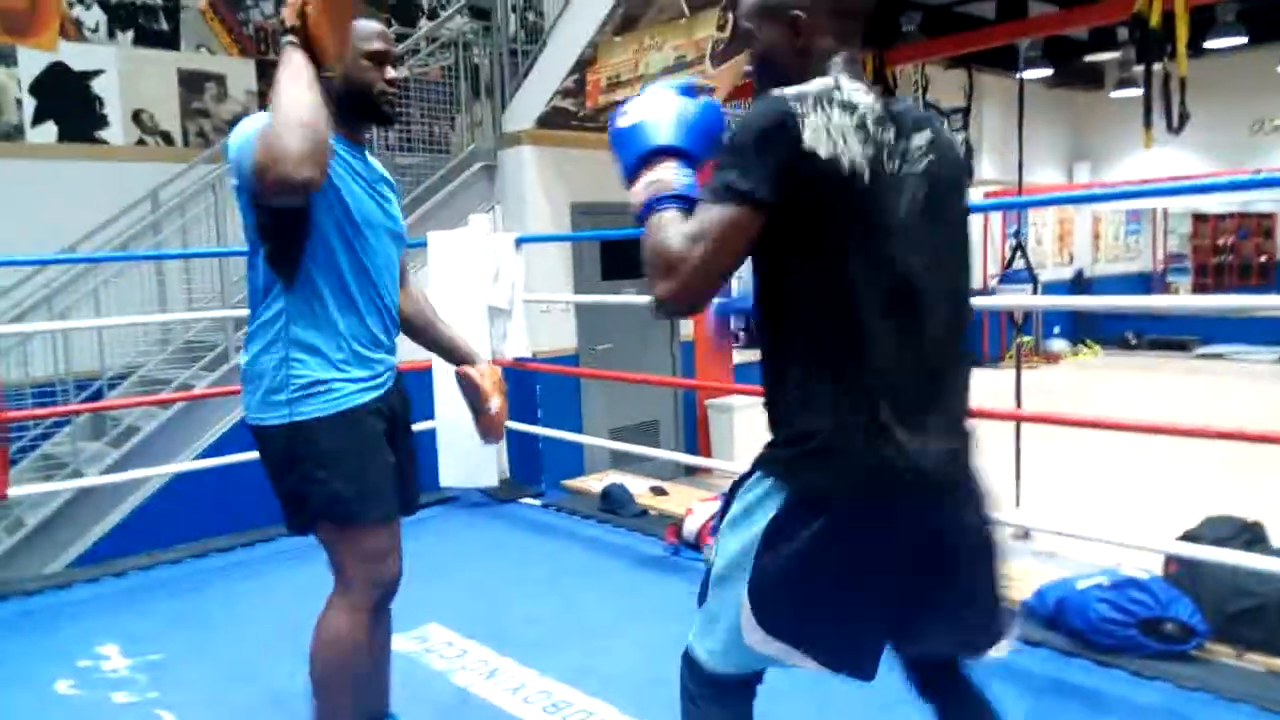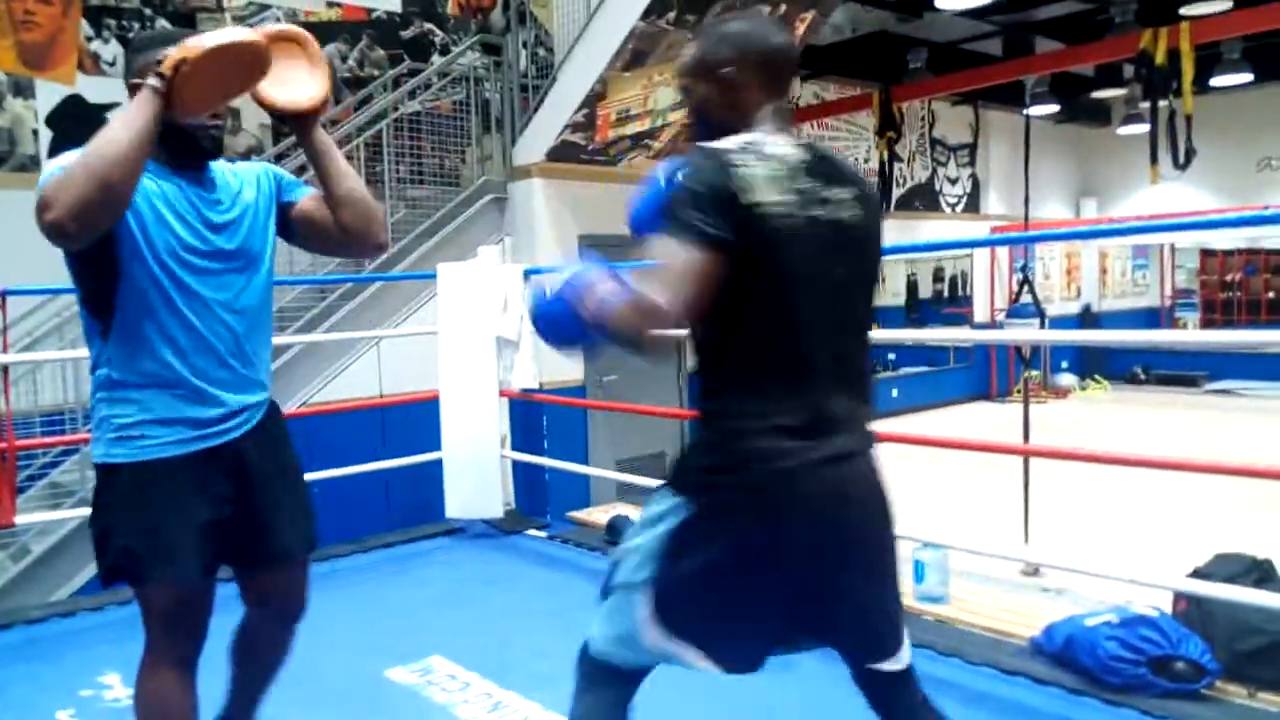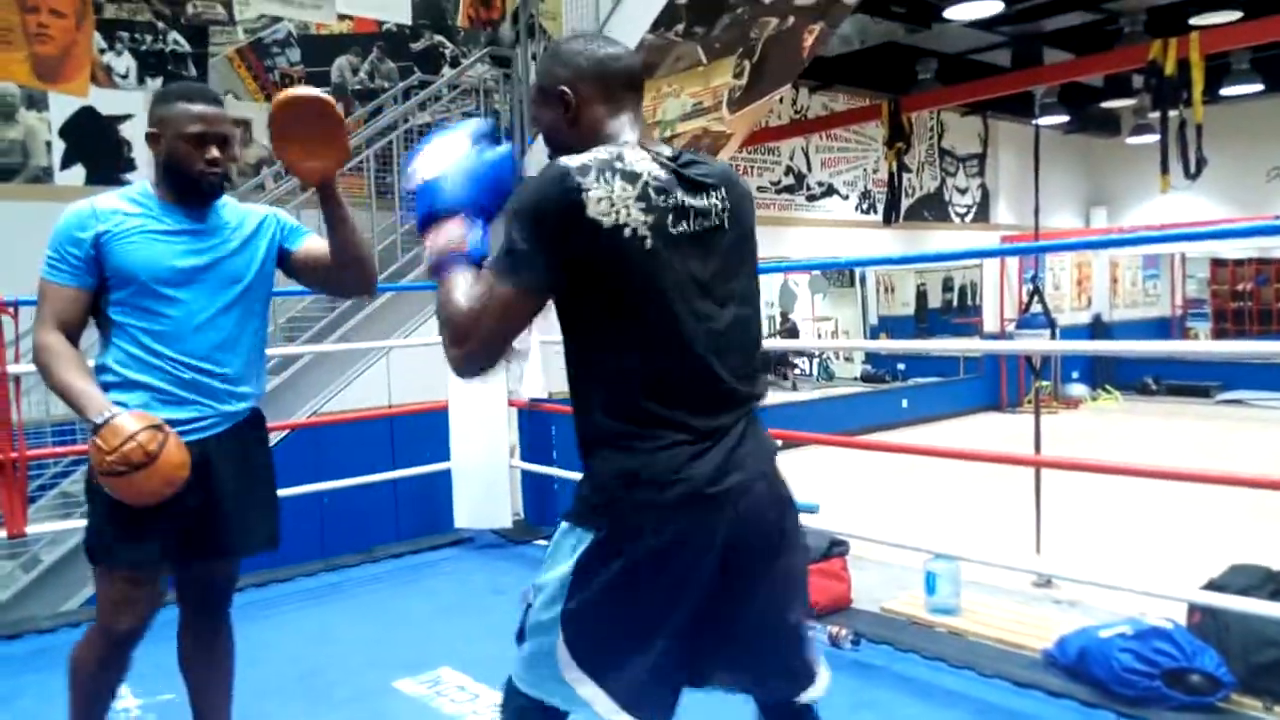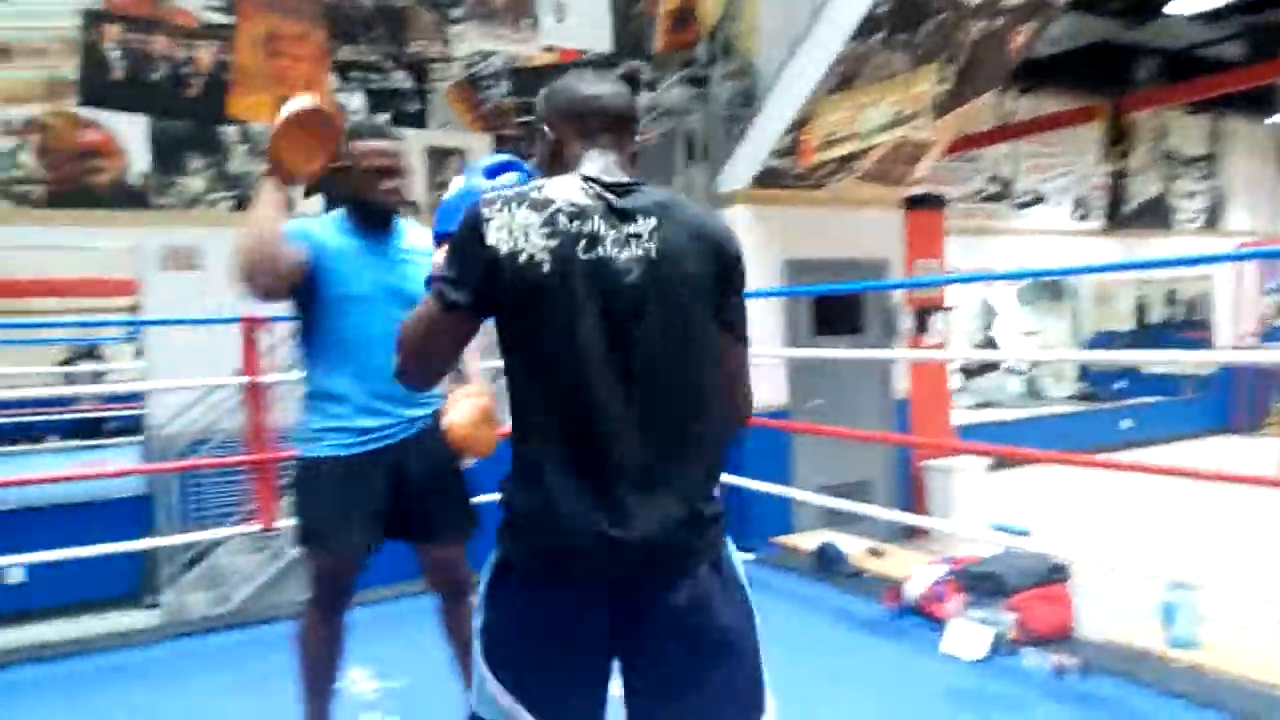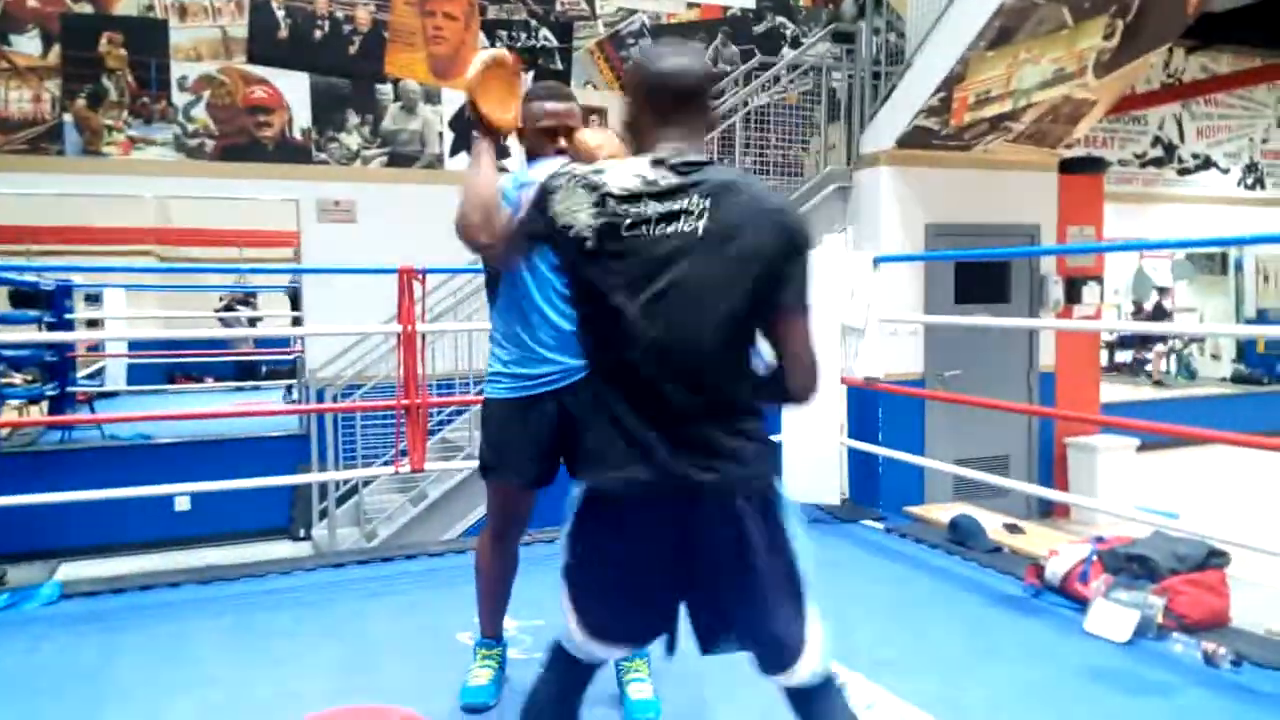
dt=1s
person 1, frame 1
left shoulder: (783, 122)
right shoulder: (932, 137)
left elbow: (677, 286)
left wrist: (659, 166)
left hip: (834, 472)
right hip: (931, 465)
person 1, frame 2
left shoulder: (721, 170)
right shoulder: (852, 187)
left elbow: (656, 317)
left wrist: (587, 295)
left hip: (741, 483)
right hip: (847, 479)
person 1, frame 3
left shoulder: (563, 191)
right shoulder: (722, 184)
left elbow: (480, 339)
left wrist: (447, 234)
left hip: (648, 504)
right hip: (754, 492)
person 1, frame 4
left shoulder: (499, 219)
right shoulder: (704, 235)
left elbow: (416, 367)
right elbow: (733, 404)
left wrist: (453, 257)
left hip: (554, 547)
right hip: (684, 541)
person 1, frame 5
left shoulder: (572, 193)
right shoulder: (768, 212)
left elbow: (505, 236)
right elbow: (801, 379)
left hip: (621, 487)
right hip: (733, 483)
left knee: (572, 657)
person 2, frame 1
left shoulder: (370, 171)
right shoulder: (268, 133)
right elbow: (290, 172)
left wrist: (464, 358)
right wrist: (296, 49)
left hip: (372, 390)
right hip: (310, 398)
left knee: (375, 575)
right knee: (367, 579)
person 2, frame 2
left shoulder: (257, 183)
right shoulder: (106, 181)
left elbow: (366, 238)
right elbow: (66, 217)
left wrist: (310, 127)
right wrist: (150, 93)
left hip: (251, 433)
right hip: (152, 451)
left knee: (282, 604)
right knee: (176, 635)
person 2, frame 3
left shoulder: (262, 227)
right shoulder: (93, 221)
left elbow: (356, 279)
right elbow: (52, 335)
left wrist: (325, 186)
right wrist: (103, 414)
left hip: (233, 440)
left knee: (209, 604)
right knee: (123, 617)
person 2, frame 4
left shoulder: (430, 248)
right shoulder: (316, 237)
right elbow: (261, 280)
right wrist: (274, 183)
left hip: (420, 436)
right hip: (339, 445)
left knee: (456, 577)
right knee: (331, 589)
person 2, frame 5
right shoulder: (502, 192)
right elbow: (484, 238)
right wrist: (484, 144)
left hip: (593, 378)
right hip: (518, 385)
right knee: (505, 517)
left ankle: (633, 658)
right ankle: (491, 645)
